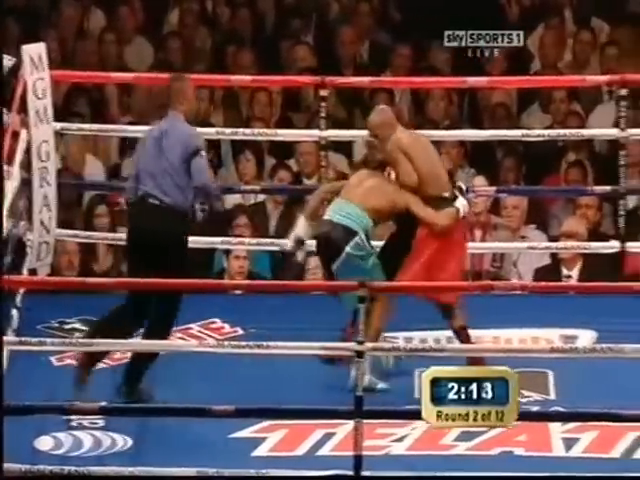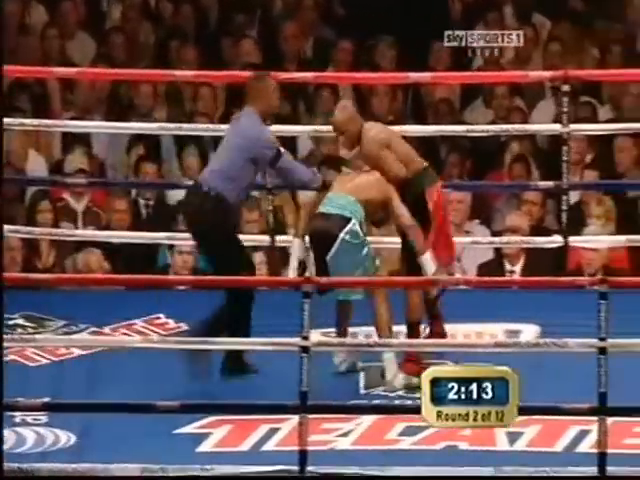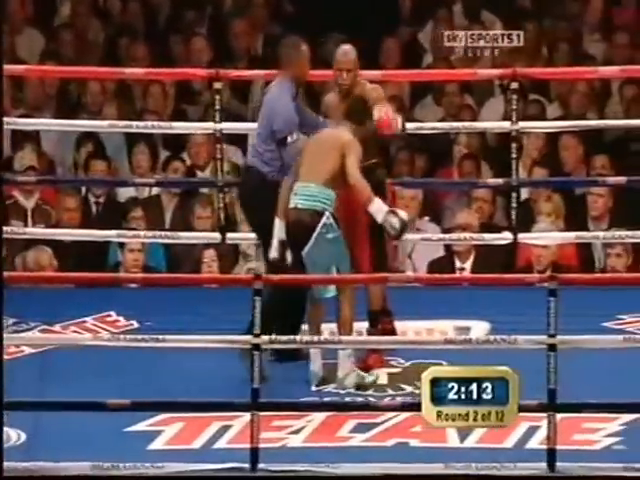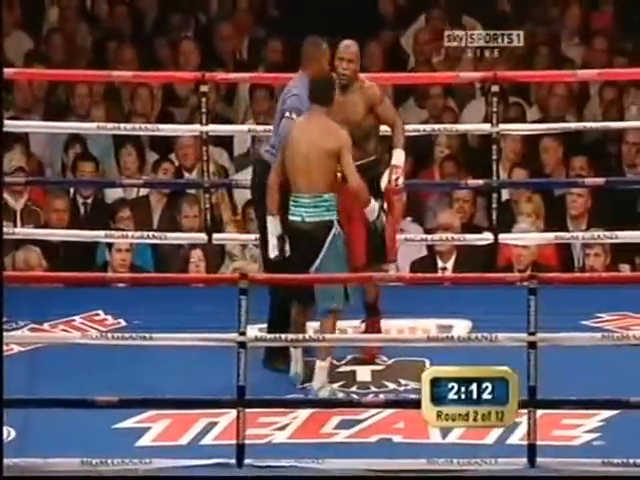
dt=0.5s
person 1, frame 1
left shoulder: (149, 136)
right shoulder: (189, 135)
left elbow: (132, 189)
right elbow: (204, 184)
right wrist: (215, 198)
left hip: (140, 218)
right hip: (169, 224)
left knee: (138, 302)
right knee: (166, 305)
left ankle: (90, 353)
right ankle: (132, 380)
person 1, frame 2
left shoulder: (244, 124)
right shoulder: (257, 134)
left elbow: (276, 159)
right elbow: (292, 172)
left wrist: (315, 168)
right wrist: (323, 181)
left hip: (206, 204)
right hip: (210, 210)
left knee: (241, 280)
right knee: (241, 282)
left ankle: (234, 358)
right ankle: (204, 337)
person 1, frame 3
left shoulder: (285, 94)
right shoulder: (283, 105)
left elbow: (310, 123)
right elbow: (293, 163)
left hip: (264, 184)
right hip: (261, 188)
right knee: (284, 270)
person 1, frame 4
left shoulder: (304, 93)
right shoulder: (297, 96)
right elbow: (284, 140)
right hip: (272, 180)
right knee: (283, 266)
left ankle: (286, 344)
right ankle: (277, 350)
person 2, frame 1
left shoulder: (392, 145)
right shoulder: (416, 137)
left elbow: (410, 180)
right elbow: (427, 176)
left wrist: (392, 176)
right hip: (448, 211)
left knee: (384, 278)
right knee: (443, 292)
person 2, frame 2
left shoulder: (371, 141)
right shoulder: (369, 133)
left elbow: (398, 174)
left hip: (421, 192)
right hip: (416, 190)
left knee: (415, 270)
right knee: (419, 267)
left ankle: (414, 353)
right ankle: (436, 327)
person 2, frame 3
left shoulder: (370, 93)
left elbow: (397, 124)
left wrist: (391, 121)
left hip: (370, 178)
left knee: (372, 260)
right knee: (362, 258)
right ankle: (385, 322)
person 2, frame 4
left shoulder: (370, 91)
right shoulder: (330, 97)
left elbow: (397, 125)
left wrist: (398, 160)
left hip: (371, 175)
left knee: (371, 256)
right knee: (356, 257)
left ankle: (376, 328)
right ankle: (371, 320)
person 3, frame 1
left shoulder: (364, 174)
right shoulder: (404, 196)
left elbow: (321, 193)
right elbow: (440, 222)
left wrist: (301, 230)
right wrist: (461, 205)
left hip: (326, 231)
right hip: (348, 236)
right knee: (382, 296)
person 3, frame 2
left shoulder: (342, 177)
right shoulder: (385, 187)
left elbow: (307, 205)
right elbow: (408, 224)
left wrist: (297, 250)
right wrist: (427, 260)
left hip: (319, 226)
right hip: (344, 225)
left knee: (343, 289)
right knee: (379, 291)
left ankle: (342, 356)
right ankle: (392, 370)
person 3, frame 3
left shoulder: (318, 138)
right shoulder: (351, 142)
left elbow: (289, 183)
right elbow: (354, 180)
left wrist: (279, 230)
right wrist: (383, 212)
left hip: (295, 212)
right hip: (317, 214)
left knee: (317, 288)
right knee: (345, 287)
left ankle: (316, 365)
right ankle: (346, 368)
person 3, frame 4
left shoulder: (292, 131)
right shoulder: (338, 135)
left elbow: (274, 182)
right elbow: (354, 184)
left wrist: (274, 228)
right wrist: (375, 210)
left hip: (295, 220)
right hip: (324, 222)
left knee: (300, 296)
right knee: (329, 302)
left ankle: (296, 364)
right ankle: (320, 380)
